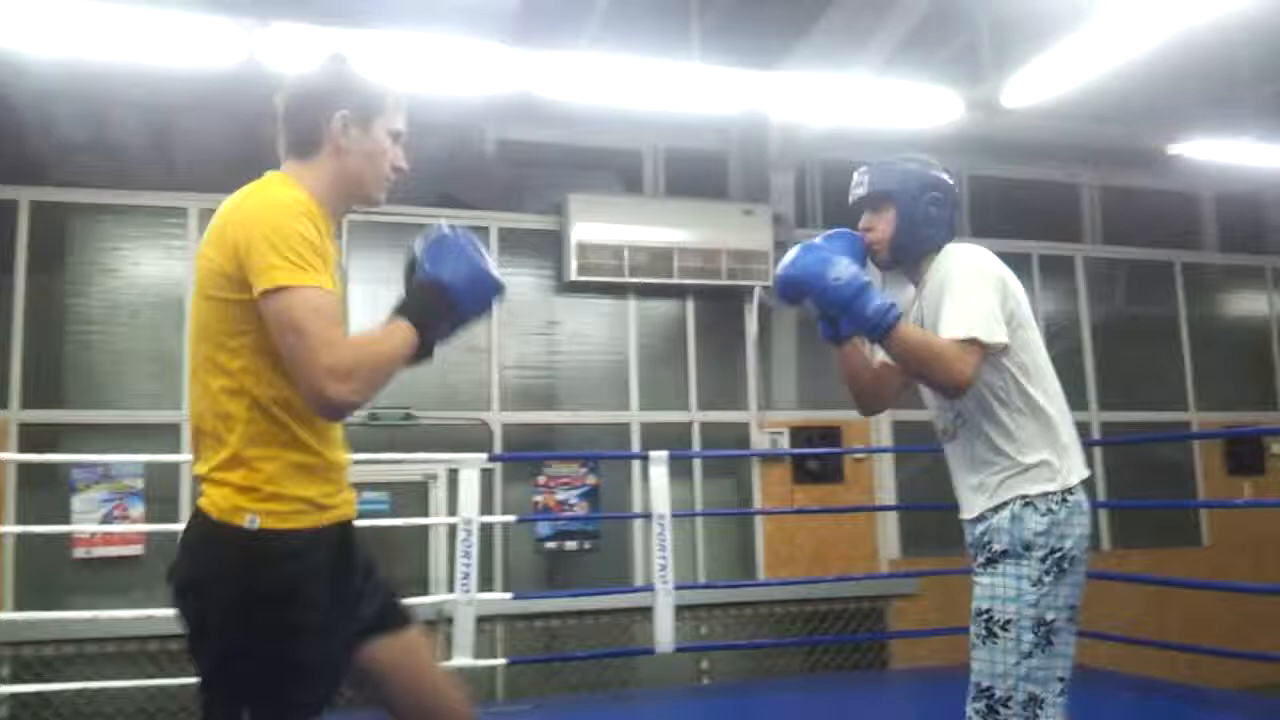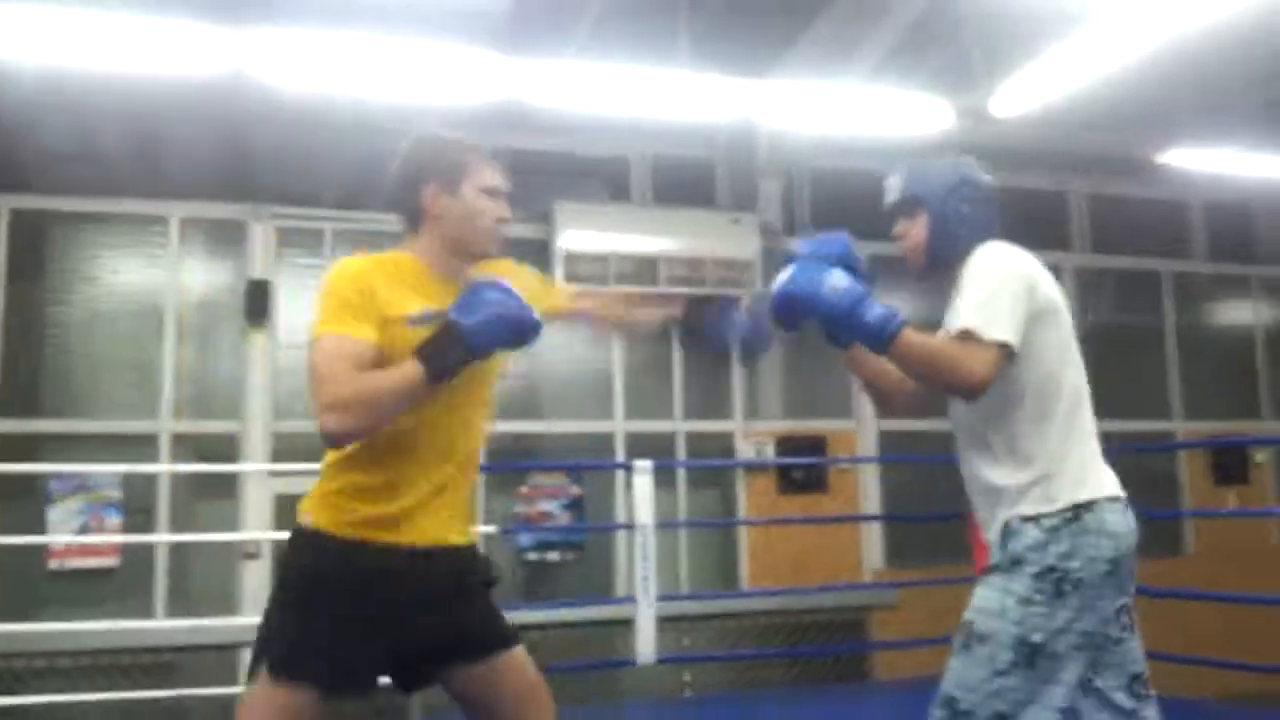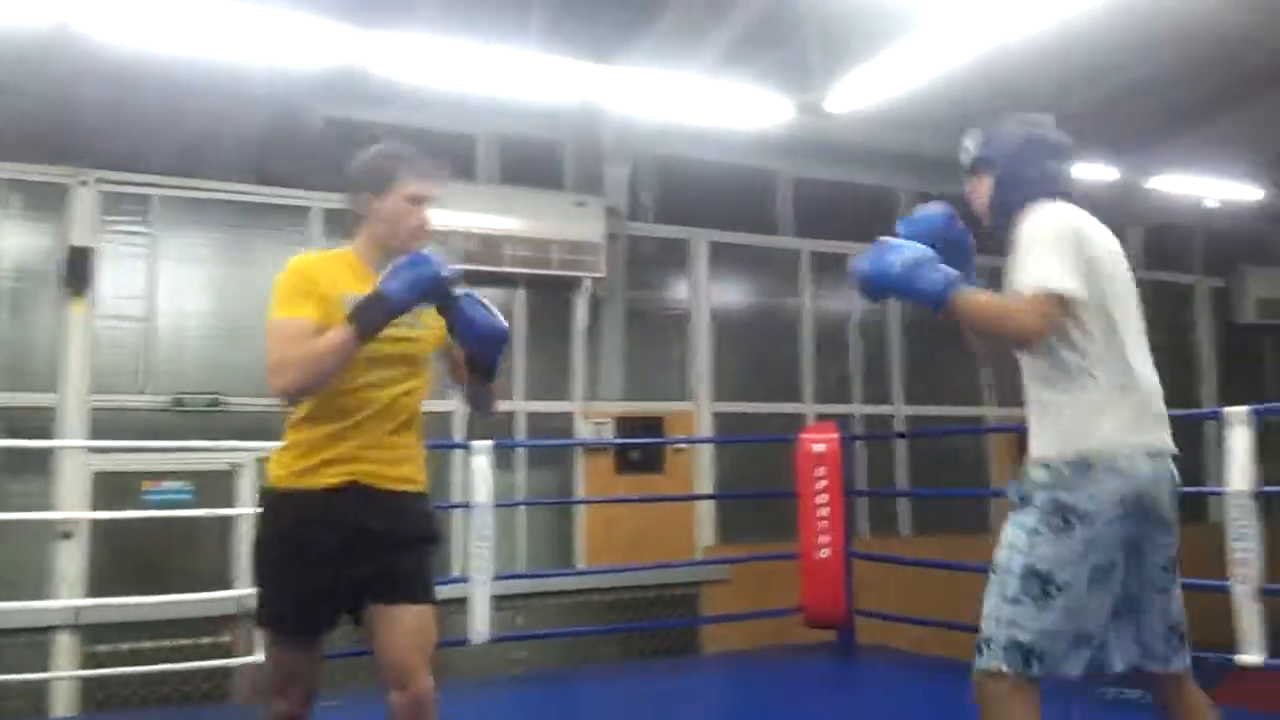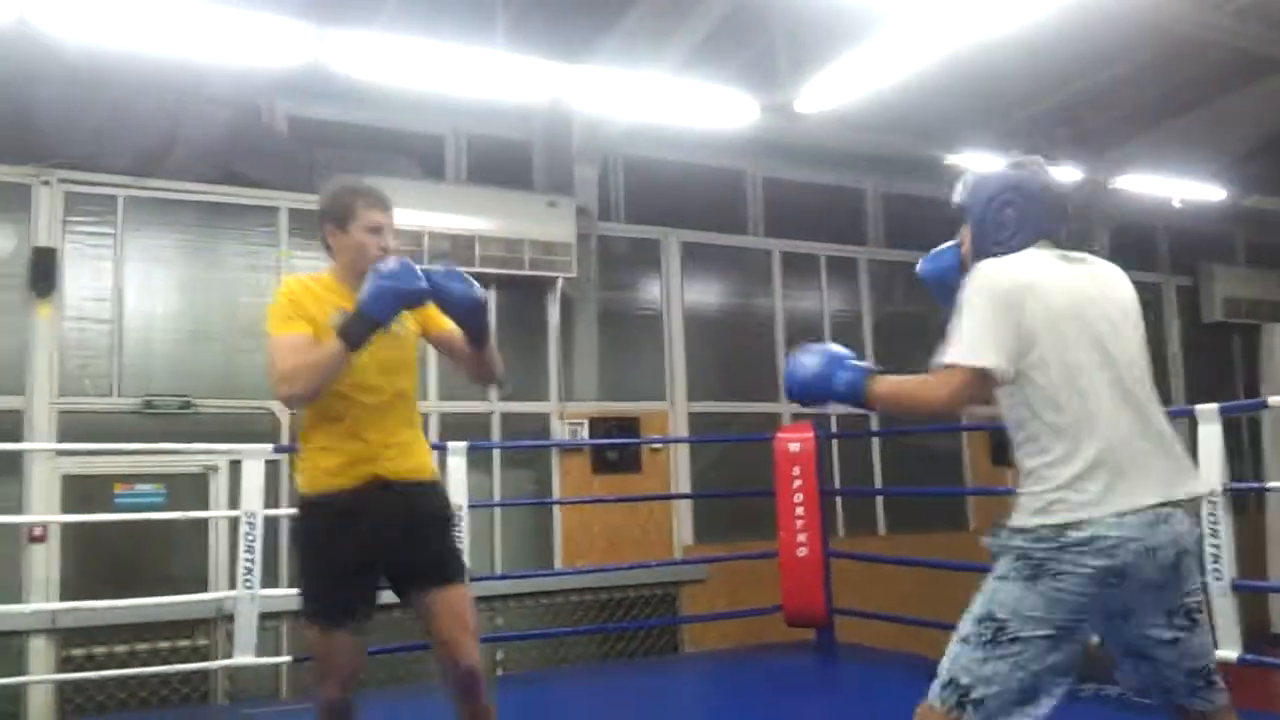
dt=0.5s
person 1, frame 1
left shoulder: (301, 224)
right shoulder: (274, 214)
right elbow: (335, 385)
left wrist: (419, 322)
right wrist: (425, 312)
left hip: (316, 535)
right hip: (266, 545)
person 1, frame 2
left shoulder: (497, 284)
right shoulder: (359, 281)
left elbow: (600, 307)
right elbow: (338, 417)
left wrist: (687, 313)
right wrist: (449, 348)
left hip: (442, 560)
right hip: (345, 554)
person 1, frame 3
left shoulder: (433, 291)
right shoulder: (307, 274)
left elbow: (479, 397)
right elbow: (288, 380)
left wrist: (482, 359)
right wrist: (375, 309)
left hip: (394, 502)
right hip: (305, 500)
person 1, frame 4
left shoulder: (411, 294)
right shoulder: (298, 296)
left elbow: (488, 374)
right elbow: (291, 388)
left wrist: (477, 324)
right wrist: (361, 323)
left hip: (411, 491)
right hip: (335, 500)
left knee: (465, 664)
person 2, frame 1
left shoulder: (965, 265)
right shoulder: (930, 295)
left elbow: (956, 373)
right elbow: (873, 396)
left wrist: (860, 301)
right wrist: (838, 320)
left hip: (1033, 509)
right hip: (1009, 513)
person 2, frame 2
left shoulder: (997, 263)
right shoulder: (980, 287)
left elbow: (969, 374)
right elbow: (895, 390)
left wrist: (859, 313)
right wrist: (843, 325)
left hip: (1056, 529)
right hip: (1080, 523)
person 2, frame 3
left shoulder: (1052, 222)
right shoulder: (1082, 234)
left elbow: (1031, 324)
right elbow: (1034, 340)
left wrist: (931, 282)
right wrist: (952, 272)
left hip: (1087, 471)
right hip: (1144, 468)
right knee: (1168, 670)
person 2, frame 4
left shoulder: (997, 278)
right shoulder: (1111, 278)
left elbow: (947, 394)
left wrist: (849, 379)
left hip: (1066, 536)
right hip: (1165, 523)
